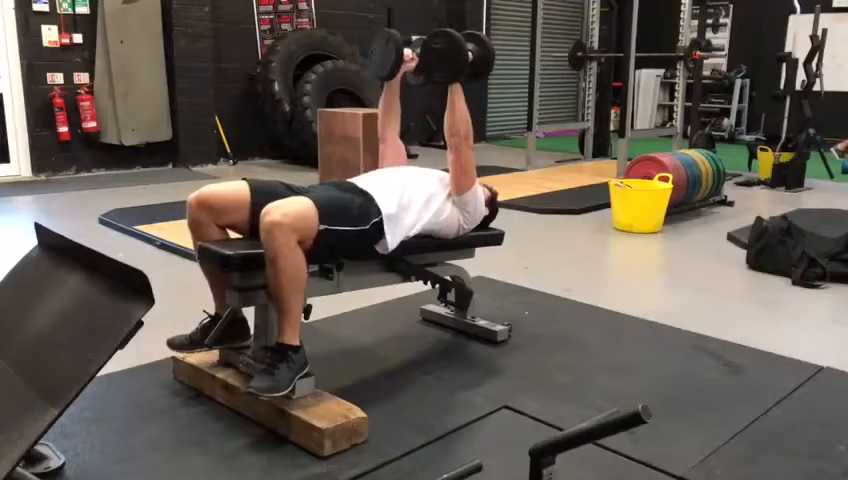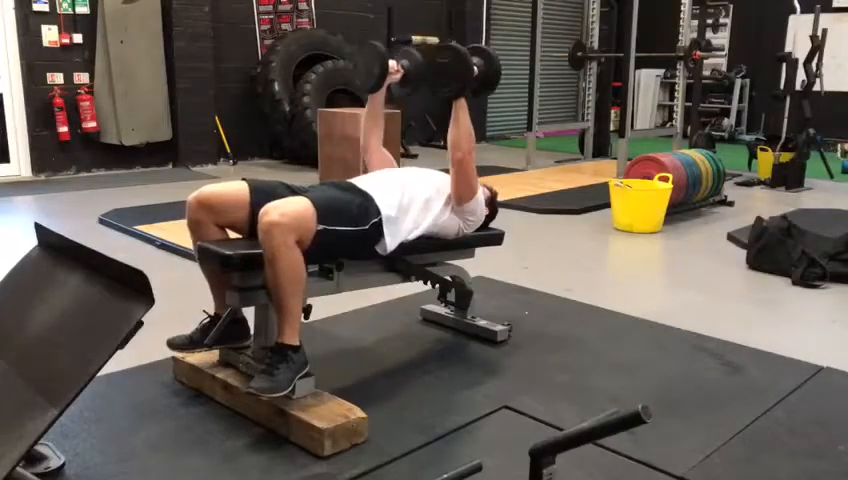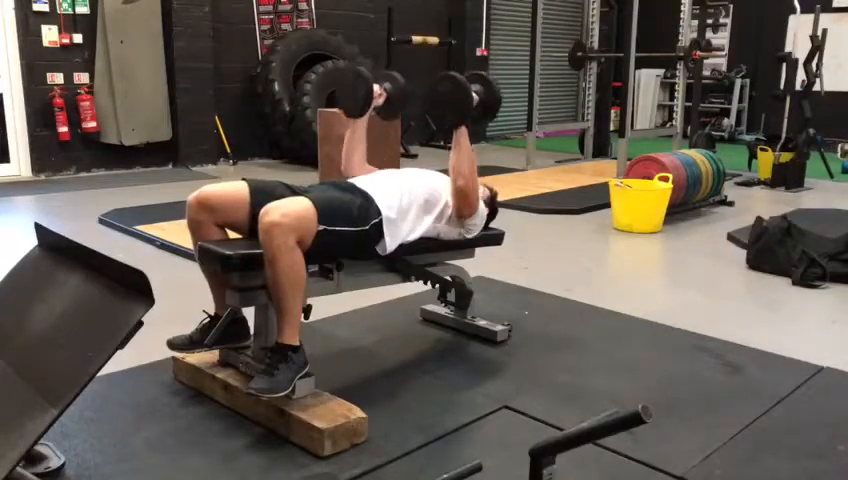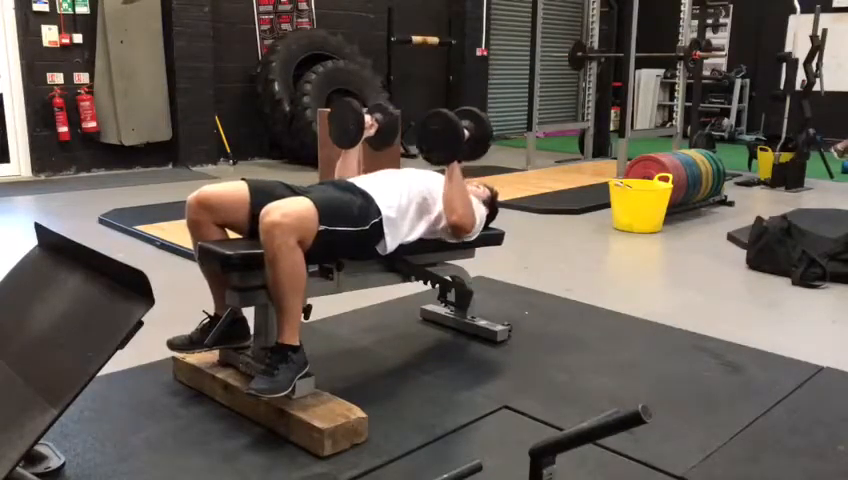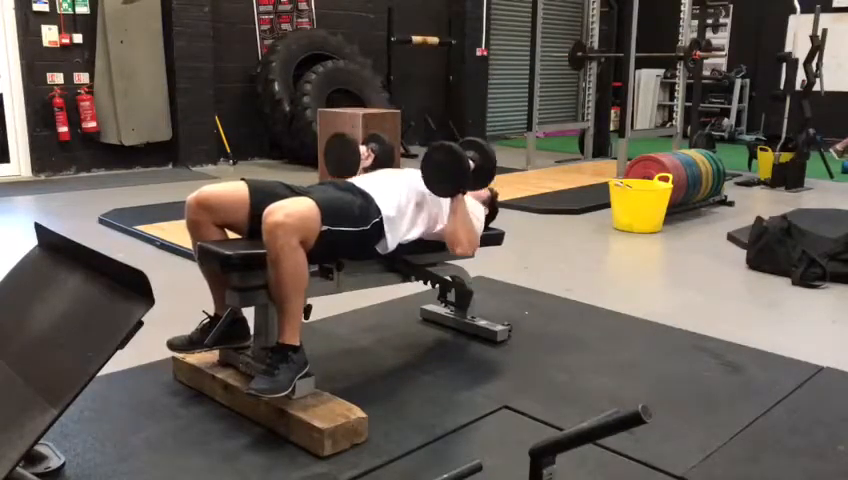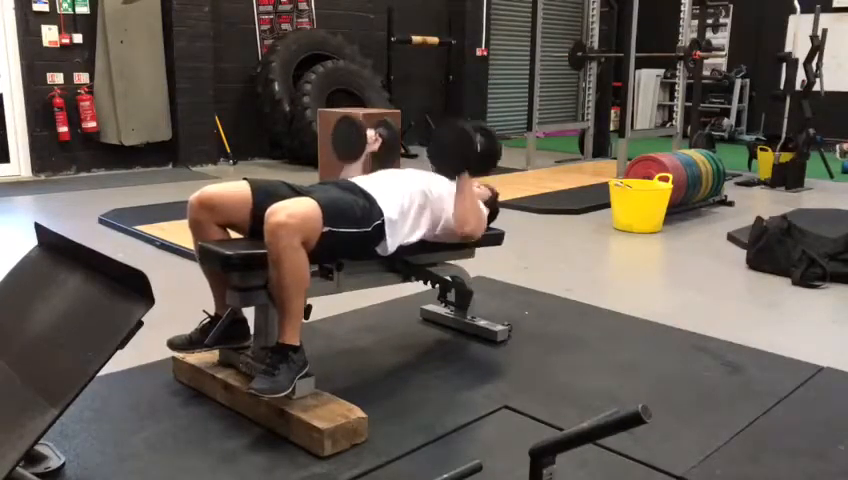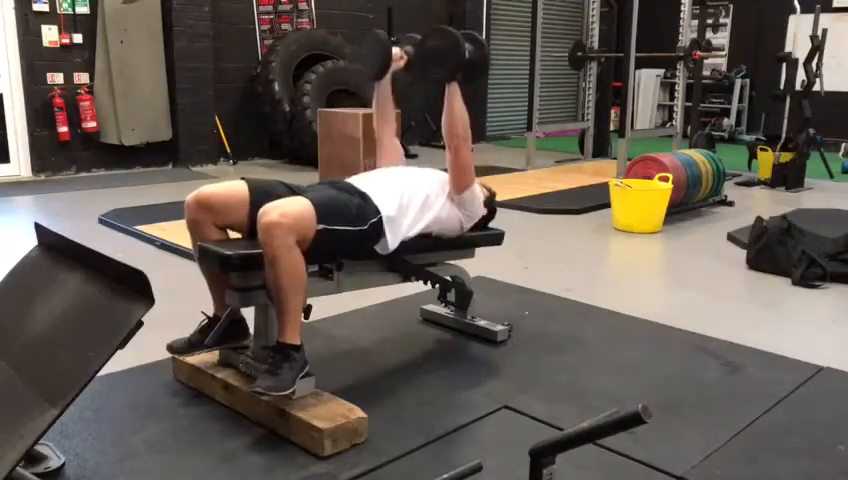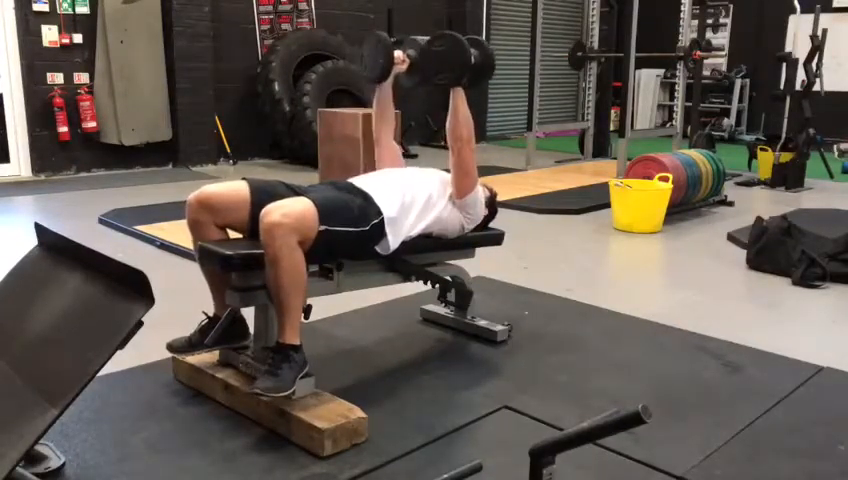
dt=0.4s
person 1, frame 1
left shoulder: (465, 211)
right shoulder: (419, 184)
left elbow: (460, 145)
right elbow: (388, 135)
left wrist: (455, 82)
right wrist: (395, 75)
left hip: (370, 215)
right hip: (331, 193)
left knee: (278, 222)
right knee: (203, 204)
left ankle: (290, 352)
right ankle: (228, 322)
person 1, frame 2
left shoulder: (467, 213)
right shoulder: (418, 186)
left elbow: (462, 157)
right elbow: (370, 147)
left wrist: (460, 96)
right wrist: (380, 86)
left hip: (369, 215)
left knee: (277, 222)
right knee: (203, 203)
left ankle: (289, 351)
right ankle: (228, 322)
person 1, frame 3
left shoulder: (467, 216)
right shoulder: (421, 186)
left elbow: (463, 186)
right elbow: (353, 167)
left wrist: (460, 122)
right wrist: (362, 111)
left hip: (369, 214)
left knee: (277, 222)
right knee: (202, 203)
left ankle: (290, 352)
right ankle: (227, 322)
person 1, frame 4
left shoulder: (470, 210)
right shoulder: (424, 185)
left elbow: (457, 221)
left wrist: (454, 158)
left hip: (369, 215)
left knee: (278, 223)
right knee: (202, 203)
left ankle: (289, 352)
right ankle: (228, 323)
person 1, frame 5
left shoulder: (469, 208)
right shoulder: (421, 185)
left elbow: (462, 247)
left wrist: (458, 188)
right wrist: (355, 162)
left hip: (370, 214)
left knee: (280, 223)
right knee: (202, 204)
left ankle: (290, 351)
right ankle: (228, 321)
person 1, frame 6
left shoulder: (471, 216)
right shoulder: (416, 188)
left elbow: (467, 229)
left wrist: (466, 172)
left hip: (371, 215)
left knee: (283, 220)
right knee: (204, 202)
left ankle: (290, 350)
right ankle: (228, 319)
person 1, frame 7
left shoulder: (464, 208)
right shoulder: (413, 181)
left elbow: (459, 145)
right elbow: (385, 133)
left wrist: (452, 80)
right wrist: (385, 73)
left hip: (368, 214)
left knee: (276, 223)
right knee: (201, 204)
left ankle: (291, 352)
right ankle: (226, 322)
person 1, frame 8
left shoulder: (467, 210)
right shoulder: (416, 183)
left elbow: (463, 149)
right elbow: (383, 137)
left wrist: (457, 86)
right wrist: (386, 77)
left hip: (370, 214)
left knee: (278, 223)
right knee: (203, 203)
left ankle: (290, 351)
right ankle: (226, 322)
